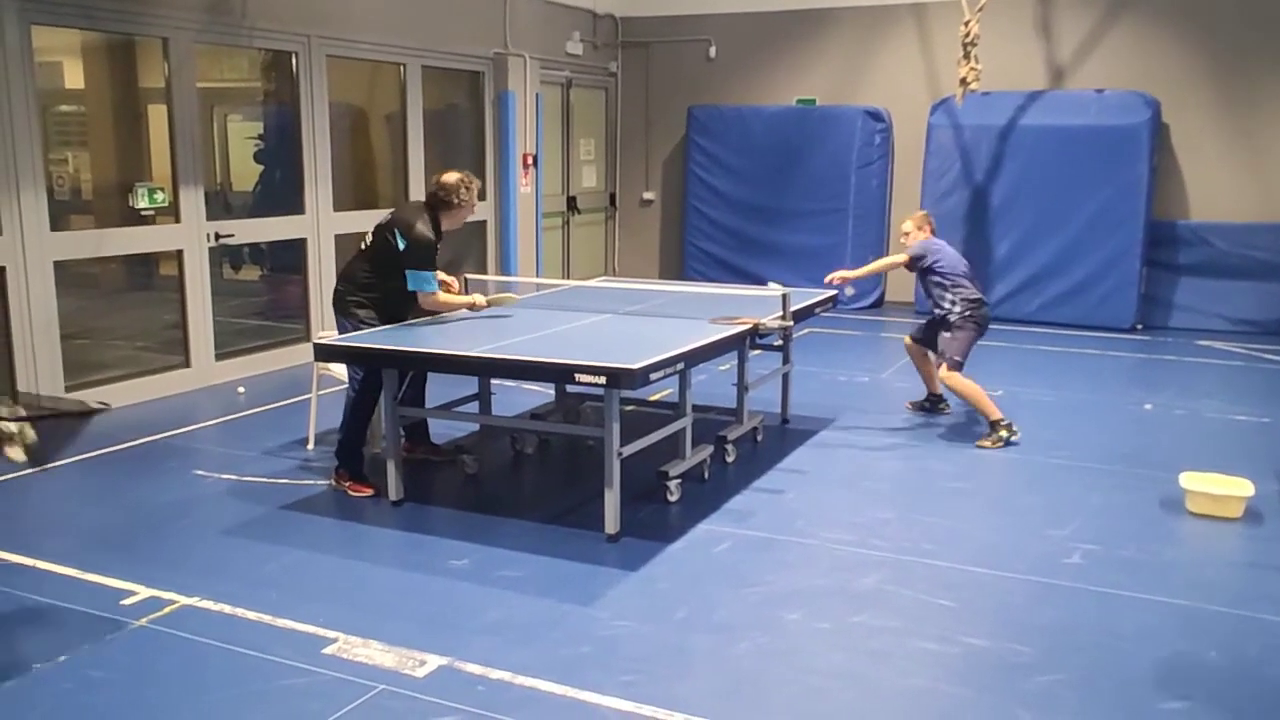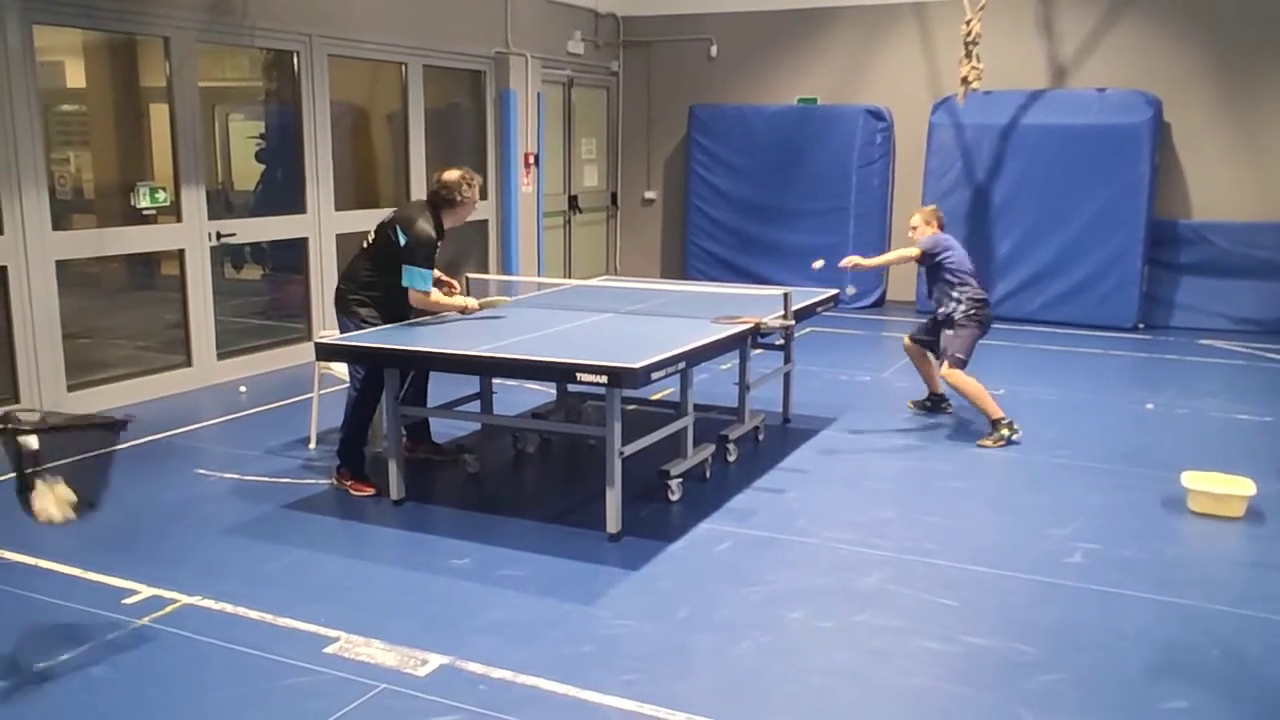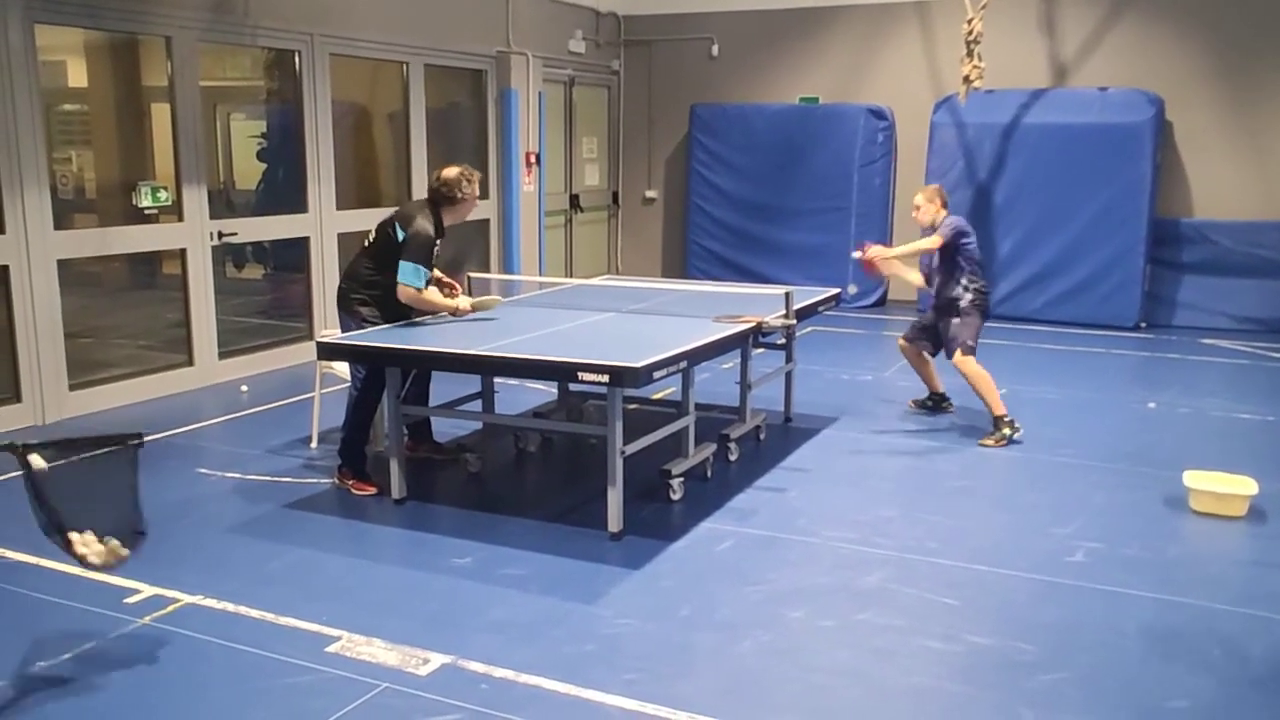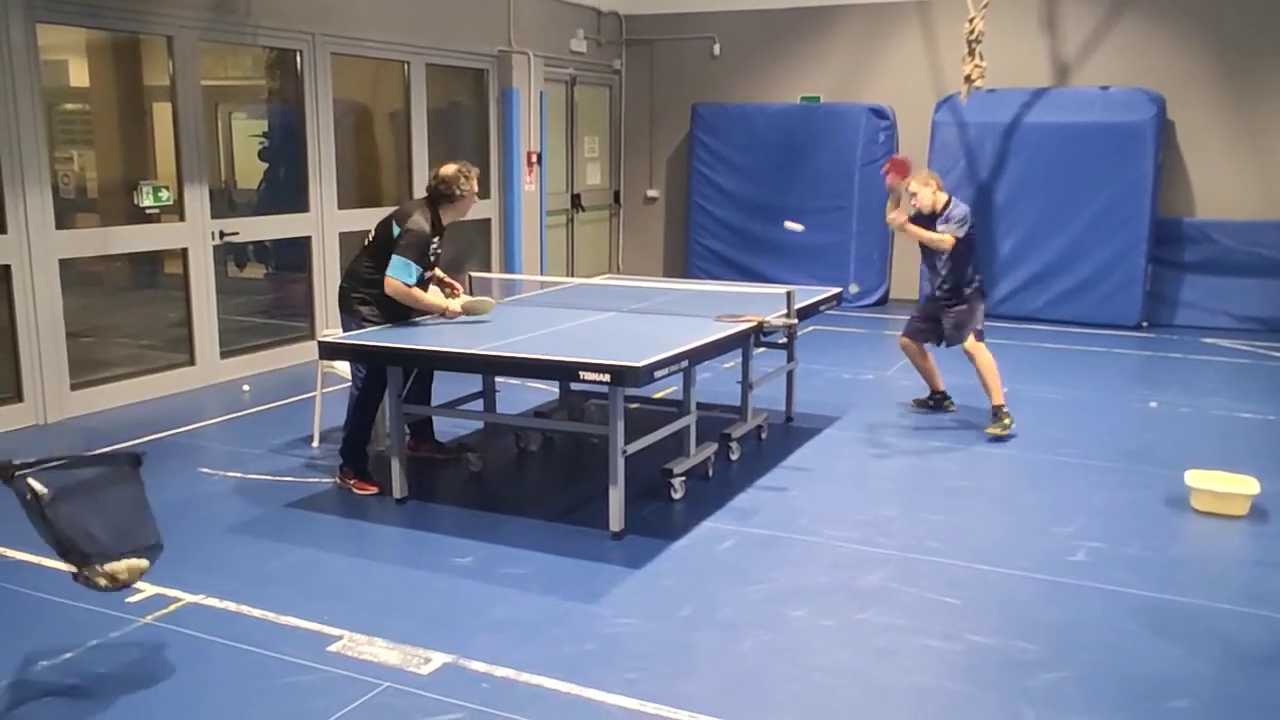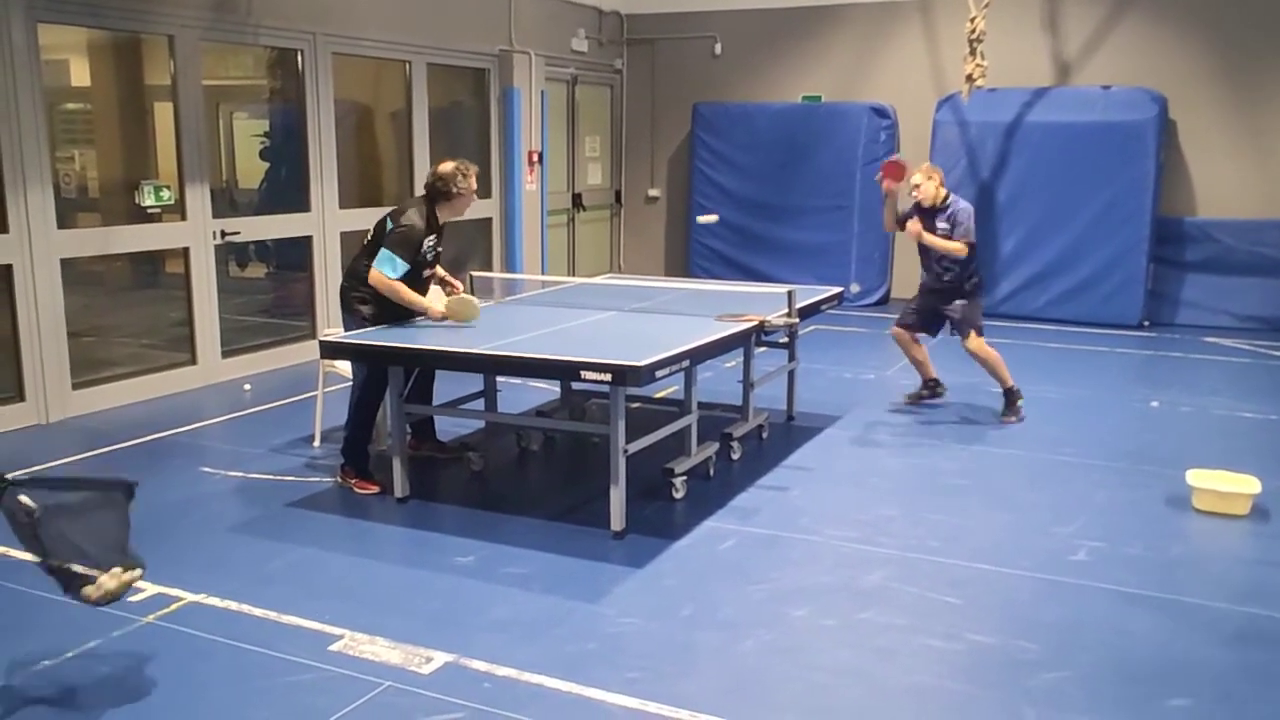
dt=0.1s
person 1, frame 1
left shoulder: (422, 214)
right shoulder: (420, 234)
right elbow: (429, 300)
left wrist: (436, 275)
right wrist: (470, 301)
left hip: (389, 303)
right hip: (360, 305)
left knee: (413, 367)
right knee: (367, 383)
left ankle: (416, 440)
right ankle: (347, 469)
person 1, frame 2
left shoulder: (426, 215)
right shoulder: (423, 233)
right elbow: (418, 297)
left wrist: (437, 277)
right wrist: (458, 304)
left hip: (390, 303)
right hip: (362, 305)
left knee: (414, 367)
right knee: (369, 383)
left ankle: (418, 440)
right ankle: (348, 468)
person 1, frame 3
left shoulder: (427, 214)
right shoulder: (422, 230)
right elbow: (409, 293)
left wrist: (436, 278)
right wrist: (452, 305)
left hip: (391, 304)
right hip: (364, 305)
left knee: (417, 366)
right knee: (370, 382)
left ankle: (419, 439)
right ankle: (350, 468)
person 1, frame 4
left shoulder: (433, 218)
right shoulder: (418, 228)
right elbow: (395, 286)
left wrist: (440, 278)
right wrist: (440, 306)
left hip: (399, 306)
right hip: (366, 304)
left knee: (419, 367)
right knee: (371, 382)
left ankle: (421, 438)
right ankle: (351, 467)
person 1, frame 5
left shoulder: (432, 217)
right shoulder: (412, 225)
right elbow: (379, 278)
left wrist: (441, 276)
right wrist: (425, 306)
left hip: (398, 305)
right hip: (367, 303)
left knee: (421, 366)
right knee: (372, 381)
left ankle: (422, 437)
right ankle: (353, 466)
person 2, frame 1
left shoulder: (927, 247)
right shoulder: (940, 252)
left elbow: (896, 260)
left wrist: (853, 274)
left hip: (965, 316)
right hip: (952, 315)
left knee: (947, 373)
right knee: (913, 343)
left ankle: (1001, 425)
right ankle: (936, 399)
person 2, frame 2
left shoulder: (940, 241)
right shoulder: (934, 251)
left elbow: (910, 253)
left wrist: (867, 262)
left hip: (966, 316)
right hip: (948, 315)
left knee: (950, 372)
right knee: (912, 343)
left ankle: (1003, 425)
right ankle: (937, 398)
person 2, frame 3
left shoulder: (955, 224)
right shoulder: (938, 232)
left elbow: (931, 244)
right elbow: (928, 282)
left wrist: (888, 252)
right wrist: (895, 268)
left hip: (966, 306)
right hip: (946, 305)
left knee: (963, 359)
right knee: (908, 344)
left ankle: (1005, 422)
right ankle: (938, 398)
person 2, frame 4
left shoulder: (960, 211)
right shoulder: (926, 215)
left elbow: (946, 242)
right elbow: (894, 223)
left wrist: (911, 229)
right wrist: (896, 194)
left hip: (963, 295)
right hip: (937, 295)
left knee: (972, 344)
right knee: (908, 341)
left ankle: (1000, 411)
right ankle: (940, 396)
person 2, frame 5
left shoulder: (961, 209)
right shoulder: (922, 208)
left elbow: (961, 250)
right elbow: (891, 226)
left wrist: (922, 236)
right wrist: (891, 194)
left hip: (962, 289)
right hip: (933, 287)
left knee: (973, 344)
right knee: (901, 332)
left ankle: (1011, 394)
right ankle: (932, 384)
